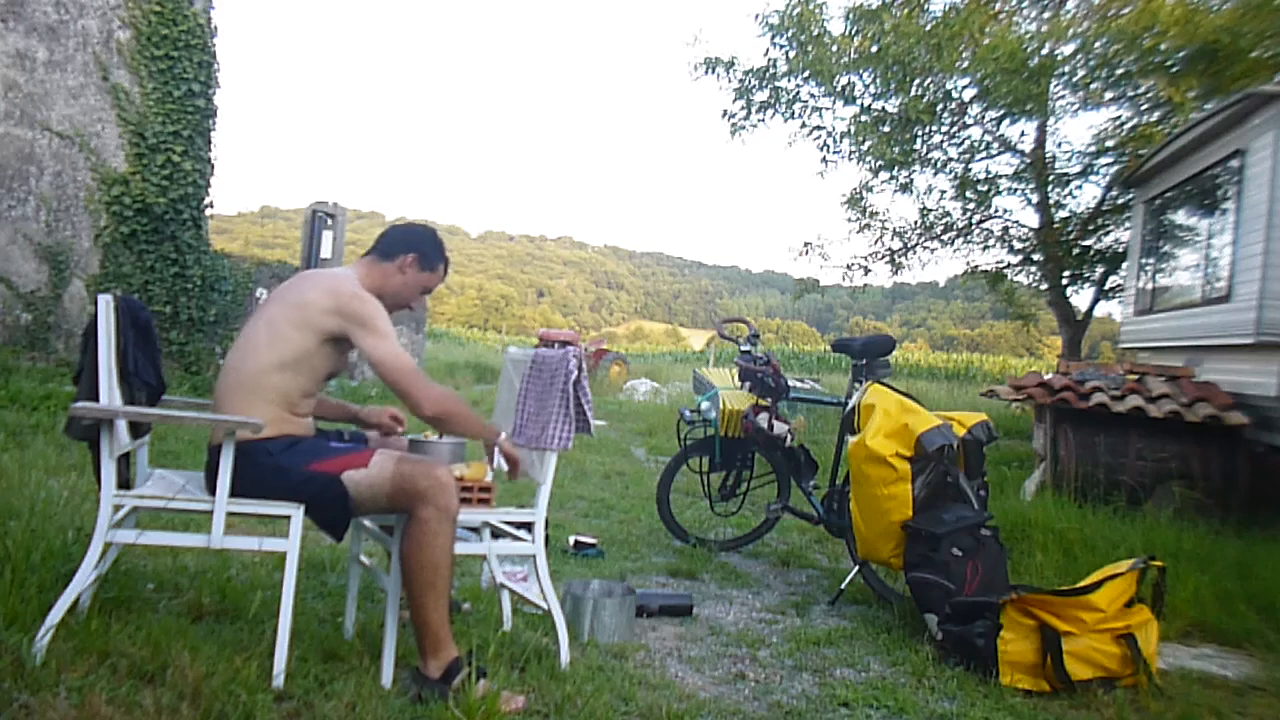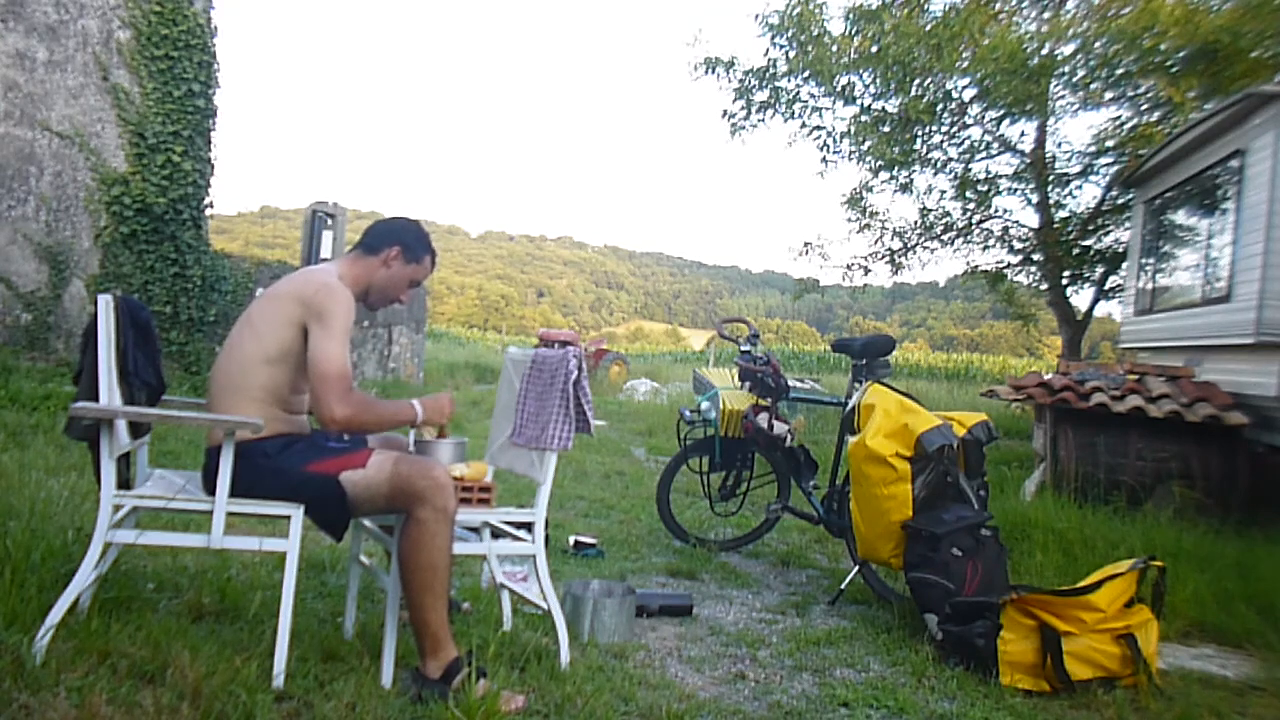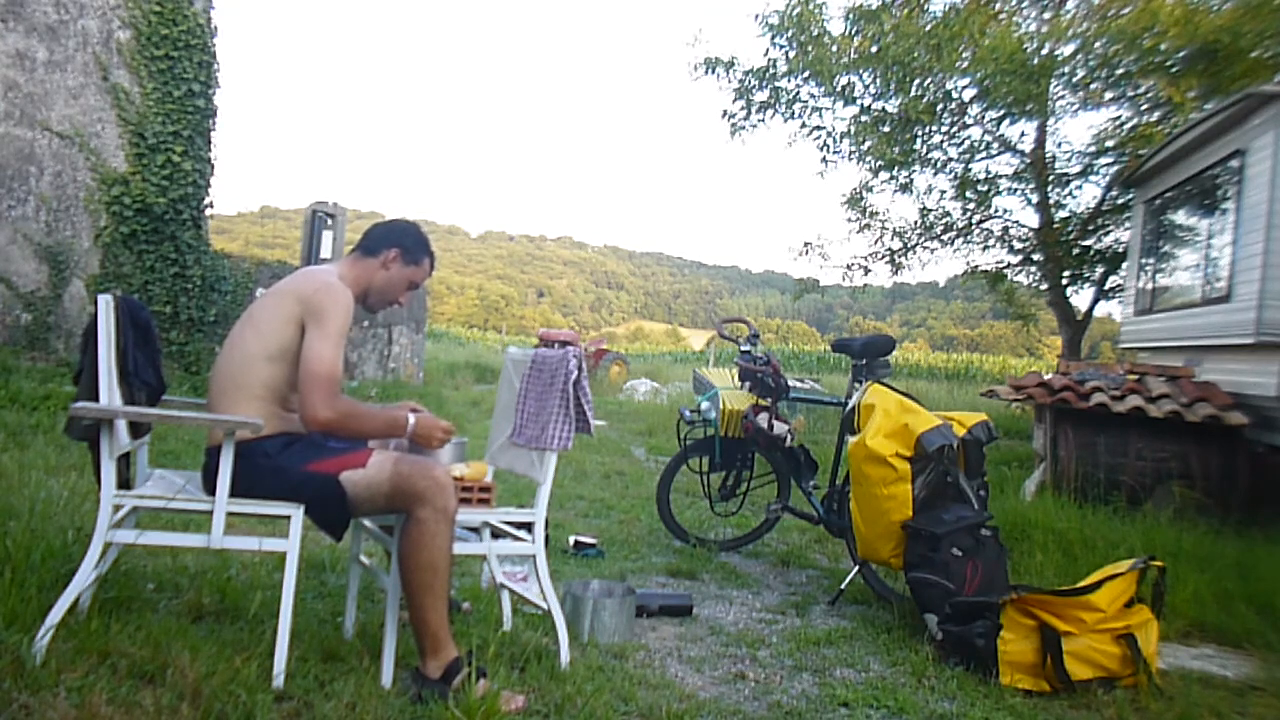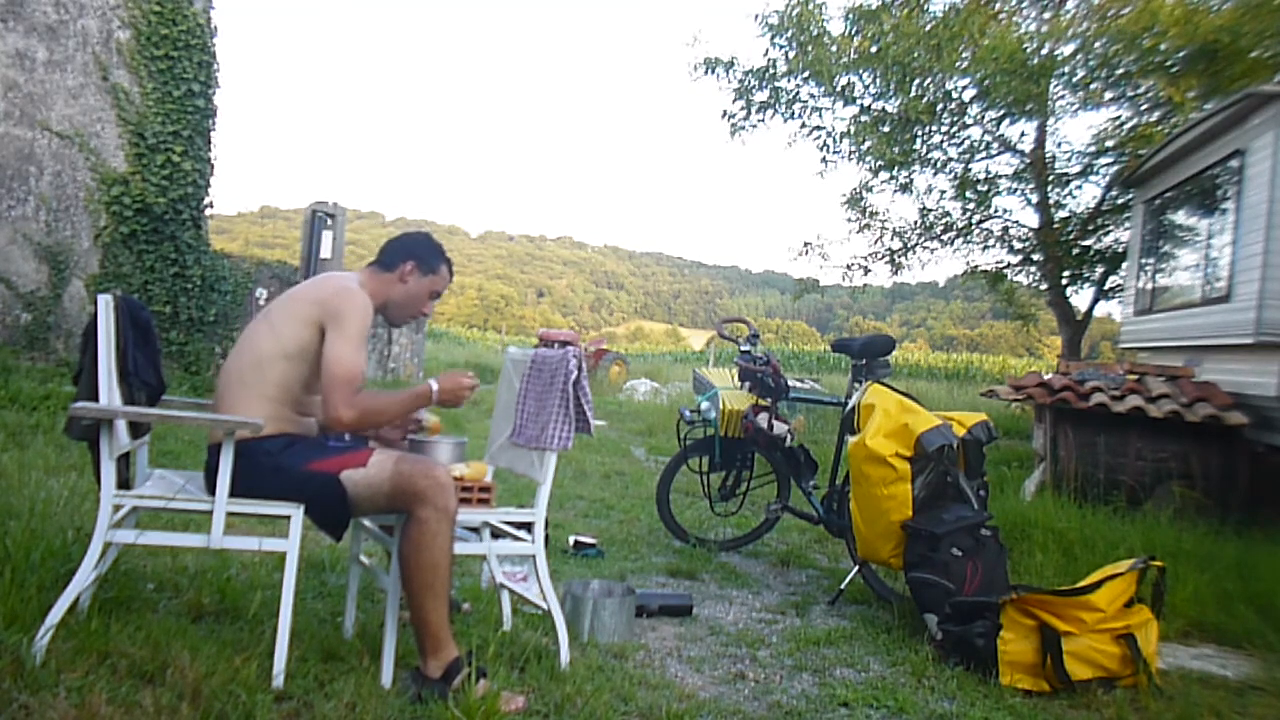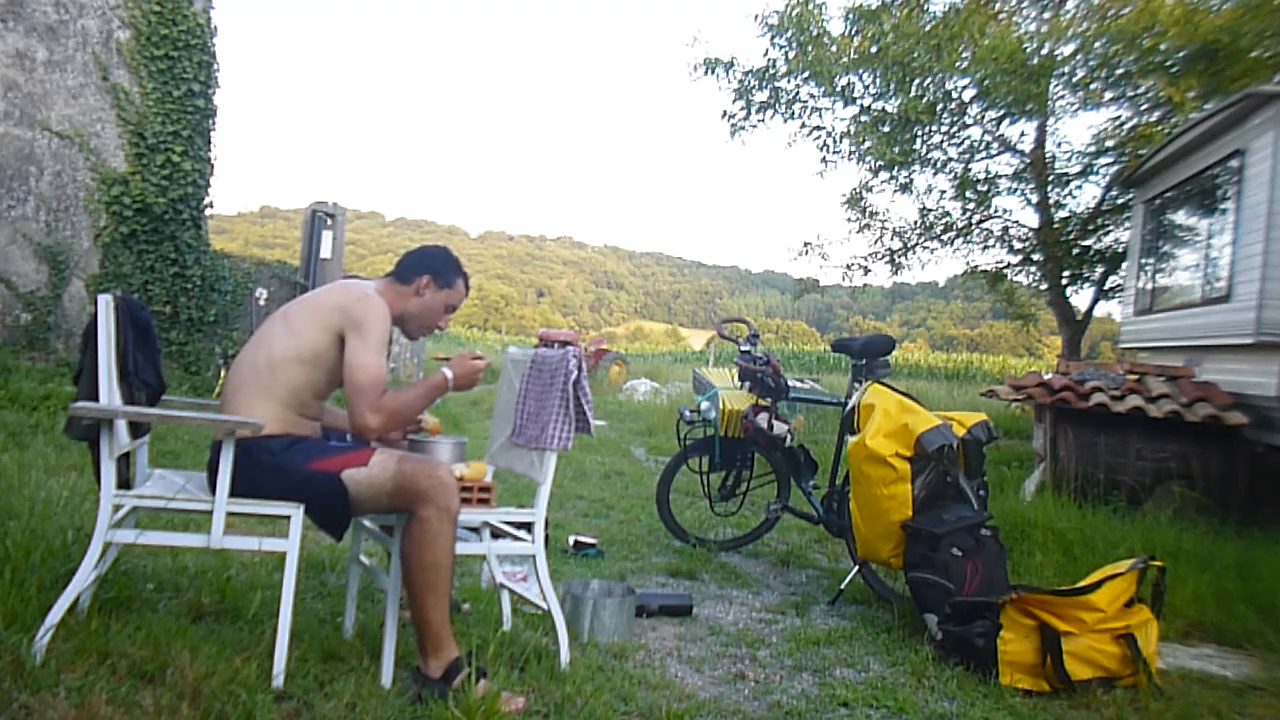
dt=1s
person 1, frame 1
left shoulder: (319, 286)
right shoulder: (352, 300)
right elbow: (429, 403)
left wrist: (358, 414)
right wrist: (497, 438)
left hip: (259, 447)
right hip: (262, 458)
left knee: (404, 456)
right knee: (432, 484)
left ankle: (426, 594)
right ankle: (439, 669)
person 1, frame 2
left shoulder: (315, 284)
right shoulder: (330, 293)
right elbow: (337, 412)
left wrist: (401, 411)
right wrist: (417, 408)
left hip: (262, 448)
right hip: (257, 457)
left knee: (401, 452)
right knee: (430, 485)
left ankle: (427, 594)
right ankle: (439, 668)
person 1, frame 3
left shoulder: (313, 284)
right shoulder: (331, 291)
right elbow: (320, 412)
left wrist: (388, 416)
right wrist: (407, 426)
left hip: (255, 451)
right hip: (259, 456)
left knee: (390, 451)
right knee: (430, 485)
left ankle: (427, 594)
right ankle: (439, 670)
person 1, frame 4
left shoulder: (334, 291)
right shoulder: (351, 297)
right elbow: (343, 412)
left wrist: (379, 426)
right wrist: (431, 391)
left hip: (259, 449)
right hip: (260, 455)
left knee: (406, 464)
right knee: (431, 484)
left ankle: (427, 596)
right ankle: (440, 670)
person 1, frame 5
left shoulder: (349, 299)
right shoulder: (369, 305)
right elbow: (369, 418)
left wrist: (385, 430)
right wrist: (445, 379)
left hip: (260, 450)
right hip: (264, 456)
left knee: (408, 468)
right knee: (434, 484)
left ankle: (427, 599)
right ankle: (440, 669)
